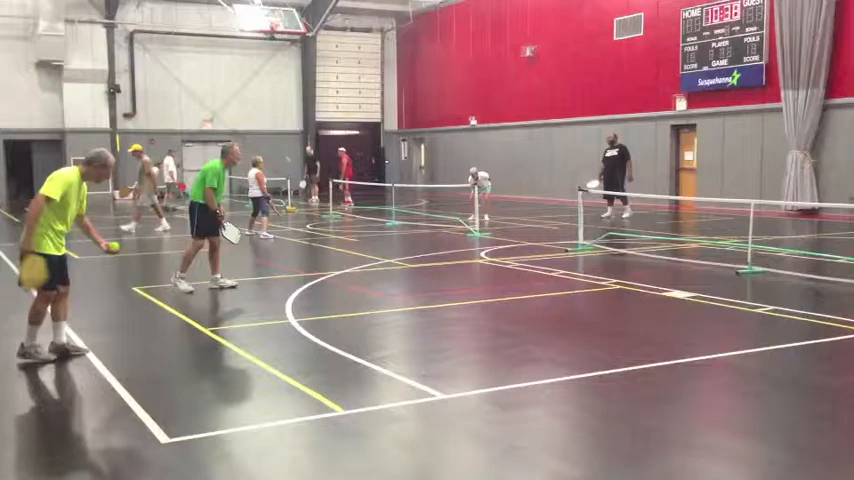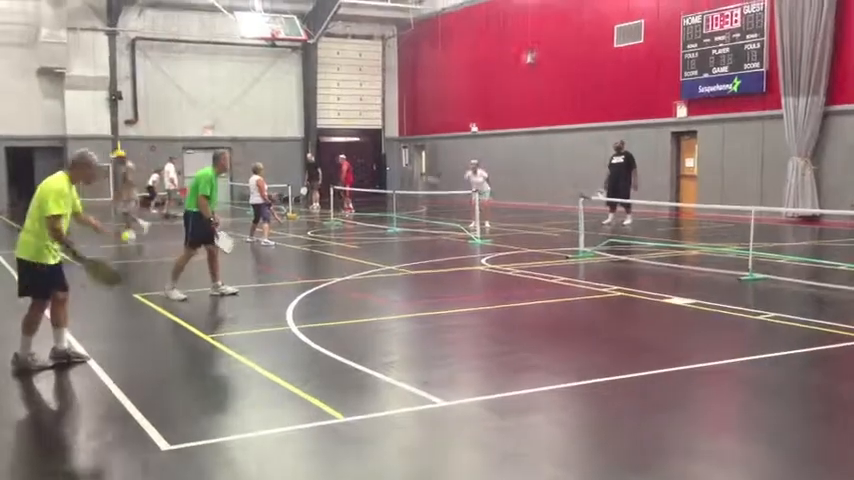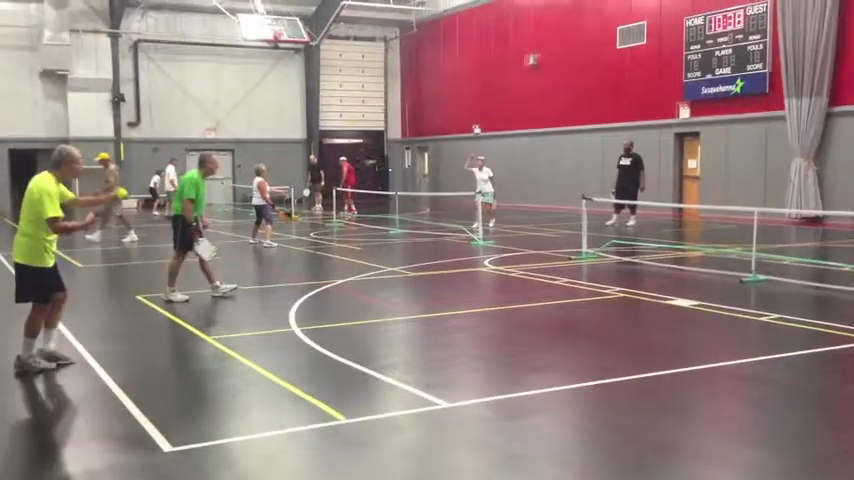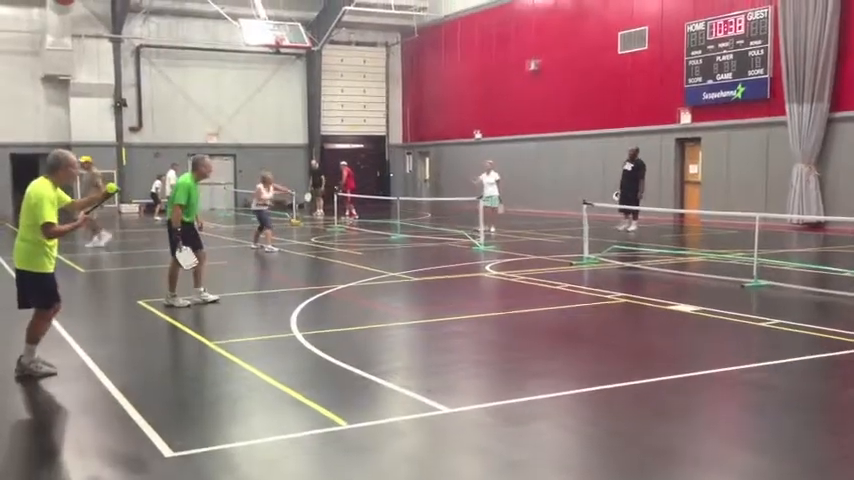
dt=0.3s
person 1, frame 1
left shoulder: (82, 185)
right shoulder: (64, 177)
left elbow: (81, 218)
right elbow: (37, 204)
left wrist: (100, 241)
right wrist: (27, 241)
left hip: (57, 245)
right hip: (40, 245)
left knee: (62, 291)
right knee: (47, 294)
left ankle: (60, 342)
right ankle: (28, 347)
person 1, frame 2
left shoulder: (69, 187)
right shoulder: (56, 186)
left elbow: (80, 215)
right elbow: (54, 226)
left wrist: (107, 232)
right wrist: (73, 250)
left hip: (50, 253)
right hip: (36, 254)
left knee: (62, 296)
right knee: (40, 302)
left ankle: (61, 348)
right ankle: (23, 356)
person 1, frame 3
left shoulder: (52, 182)
right shoulder: (45, 186)
left elbow: (76, 201)
right elbow: (56, 226)
left wrist: (107, 198)
right wrist: (85, 224)
left hip: (43, 255)
right hip: (34, 256)
left knee: (59, 298)
right knee: (41, 305)
left ankle: (47, 349)
right ankle: (26, 358)
person 1, frame 4
left shoulder: (50, 188)
right shoulder: (42, 191)
left elbow: (74, 205)
right elbow: (49, 231)
left wrist: (100, 196)
right wrist: (77, 224)
left hip: (40, 261)
right hip: (34, 262)
left knee: (52, 308)
right knee: (44, 311)
left ankle: (30, 357)
right ankle: (27, 363)
person 2, frame 1
left shoulder: (221, 168)
right shoulder: (214, 167)
right elbow: (208, 192)
left wrist: (219, 209)
right wrist: (217, 213)
left hip: (209, 208)
right hip: (199, 206)
left knee: (215, 243)
right knee: (198, 243)
left ankle: (216, 279)
right ankle: (179, 277)
person 2, frame 2
left shoulder: (214, 175)
right shoulder: (206, 175)
right elbow: (202, 200)
left wrist: (213, 216)
right wrist: (211, 221)
left hip: (204, 216)
right hip: (194, 215)
left knee: (213, 250)
right knee: (189, 252)
left ankle: (217, 286)
right ankle: (171, 287)
person 2, frame 3
left shoulder: (200, 178)
right shoulder: (192, 178)
right elbow: (187, 203)
left wrist: (201, 218)
right wrist: (193, 226)
left hip: (192, 220)
right hip: (183, 220)
right knee: (180, 255)
left ankle: (216, 286)
right ankle: (170, 292)
person 2, frame 4
left shoulder: (193, 182)
right shoulder: (185, 183)
right elbow: (177, 209)
left wrist: (197, 219)
right wrist: (177, 233)
left hip: (188, 223)
right hip: (178, 225)
left knee: (200, 255)
right knee: (178, 260)
left ankle: (199, 293)
right ankle: (171, 297)
